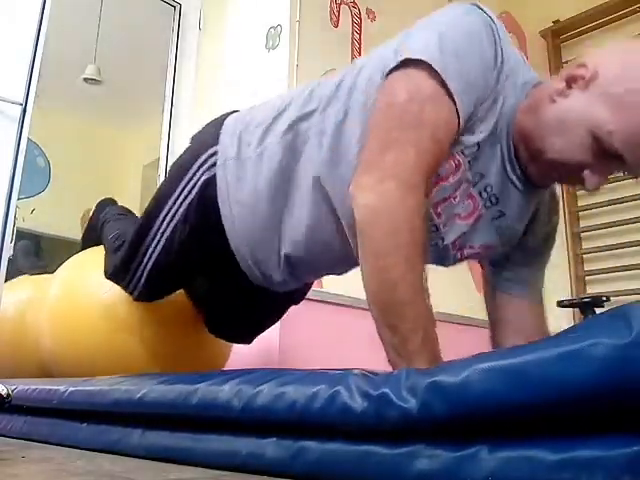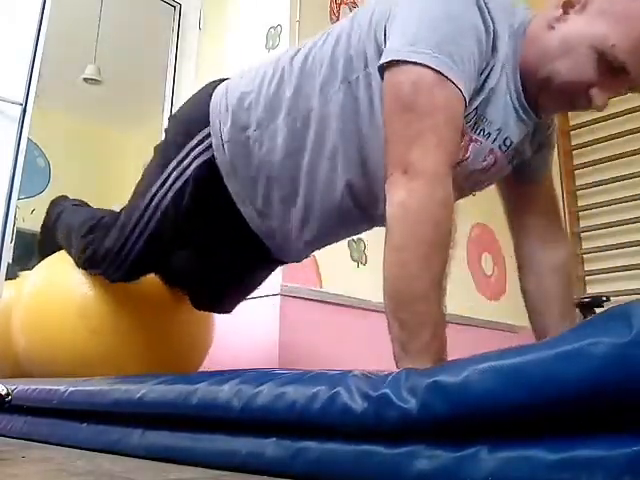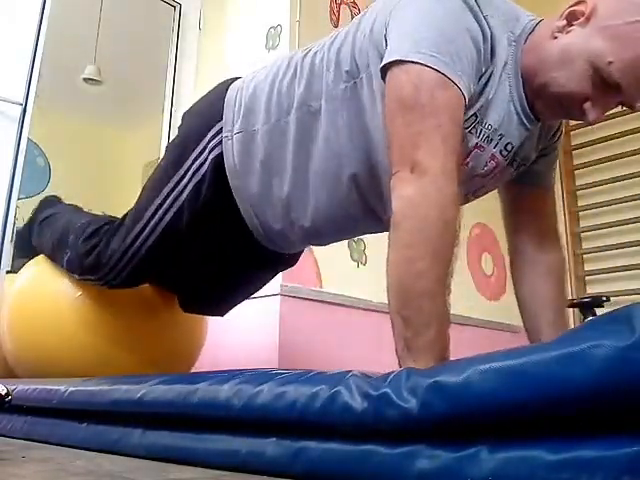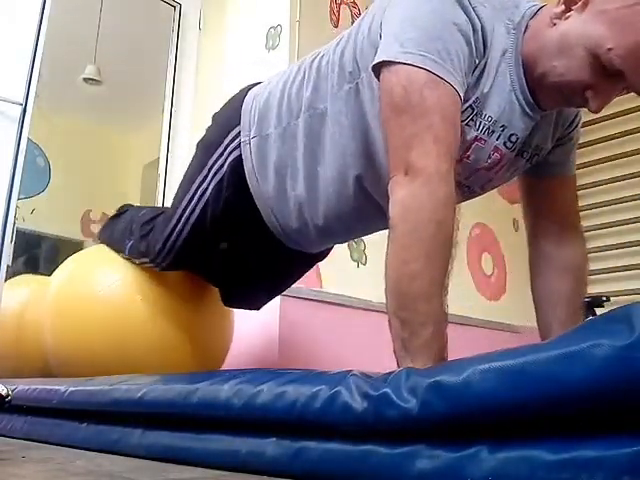
dt=0.5s
person 1, frame 1
left shoulder: (532, 211)
left elbow: (521, 347)
right elbow: (383, 192)
right hip: (232, 175)
left knee: (228, 327)
right knee: (142, 283)
right ankle: (112, 223)
person 1, frame 2
left shoulder: (535, 117)
left elbow: (543, 239)
right elbow: (417, 184)
right wrist: (422, 379)
right hip: (229, 144)
left knee: (203, 294)
right knee: (116, 258)
right ankle: (66, 220)
person 1, frame 3
left shoulder: (544, 124)
left elbow: (537, 246)
right elbow: (422, 181)
right wrist: (423, 380)
right hip: (236, 149)
left knee: (192, 296)
right knee: (115, 264)
right ankle: (51, 224)
person 1, frame 4
left shoulder: (559, 113)
left elbow: (557, 240)
right elbow: (419, 181)
right wrist: (423, 377)
right hip: (259, 149)
left knee: (232, 289)
right knee: (168, 250)
left ankle: (131, 230)
right ankle: (125, 227)
